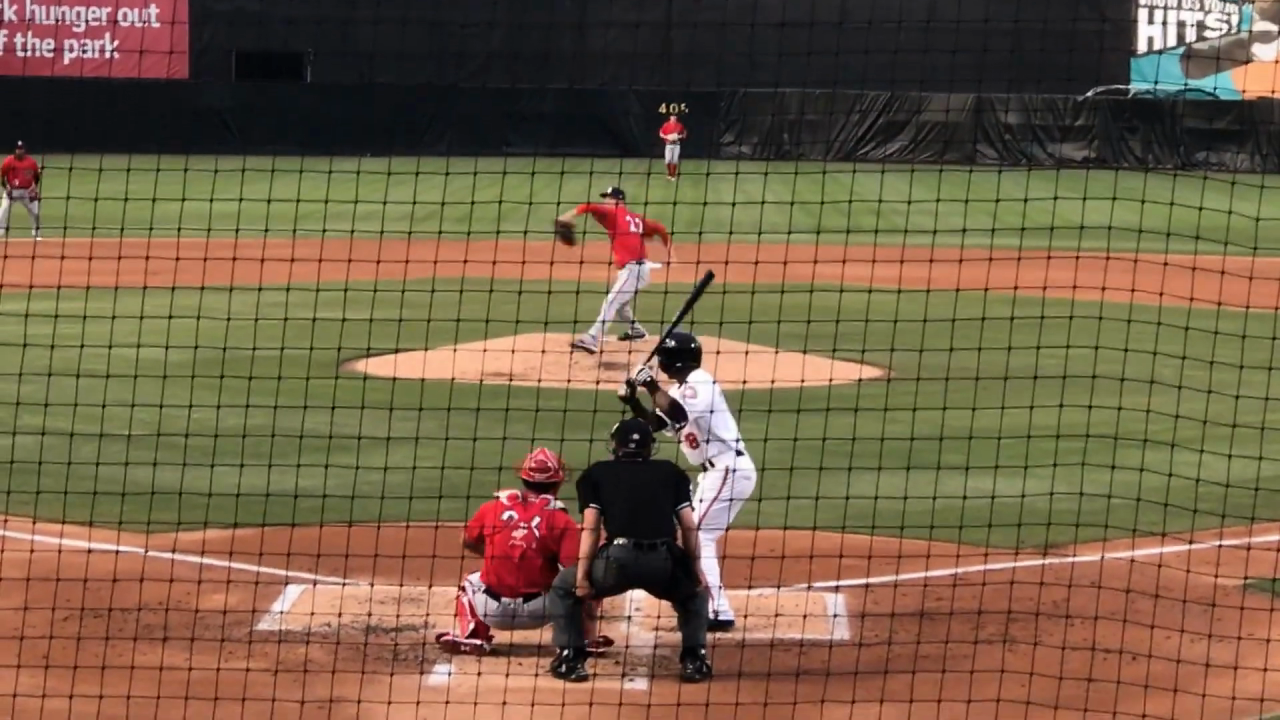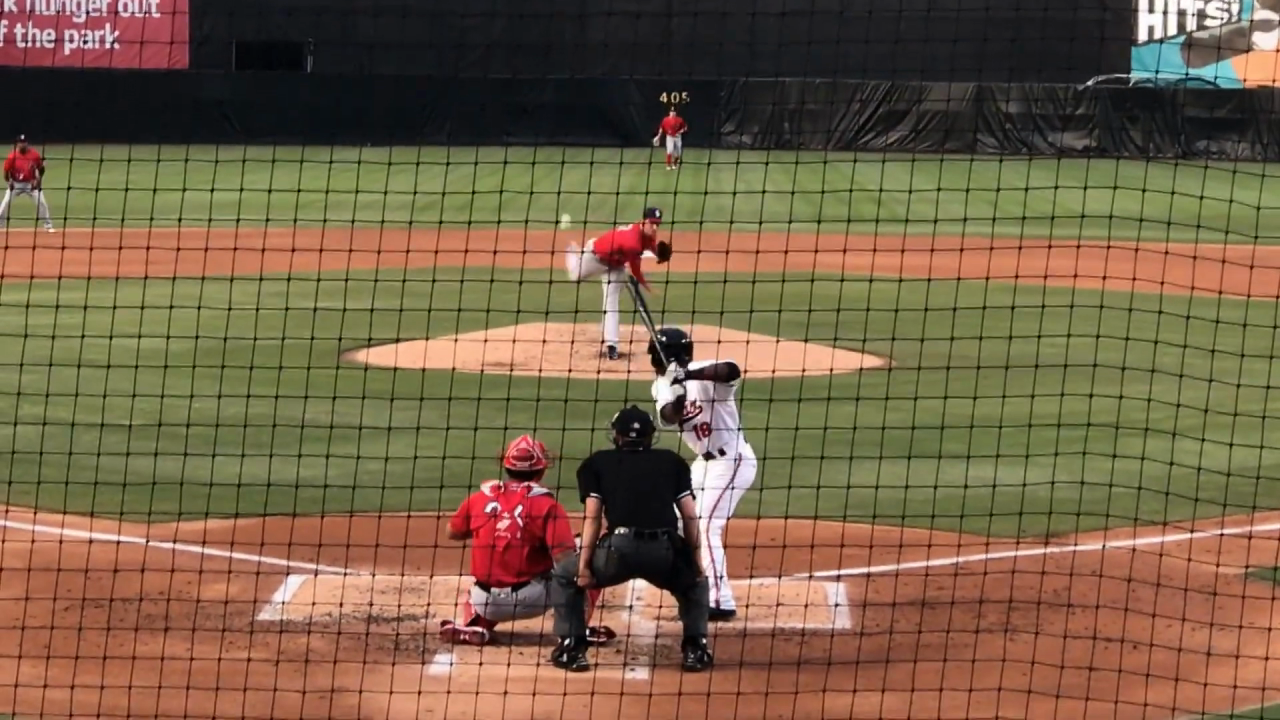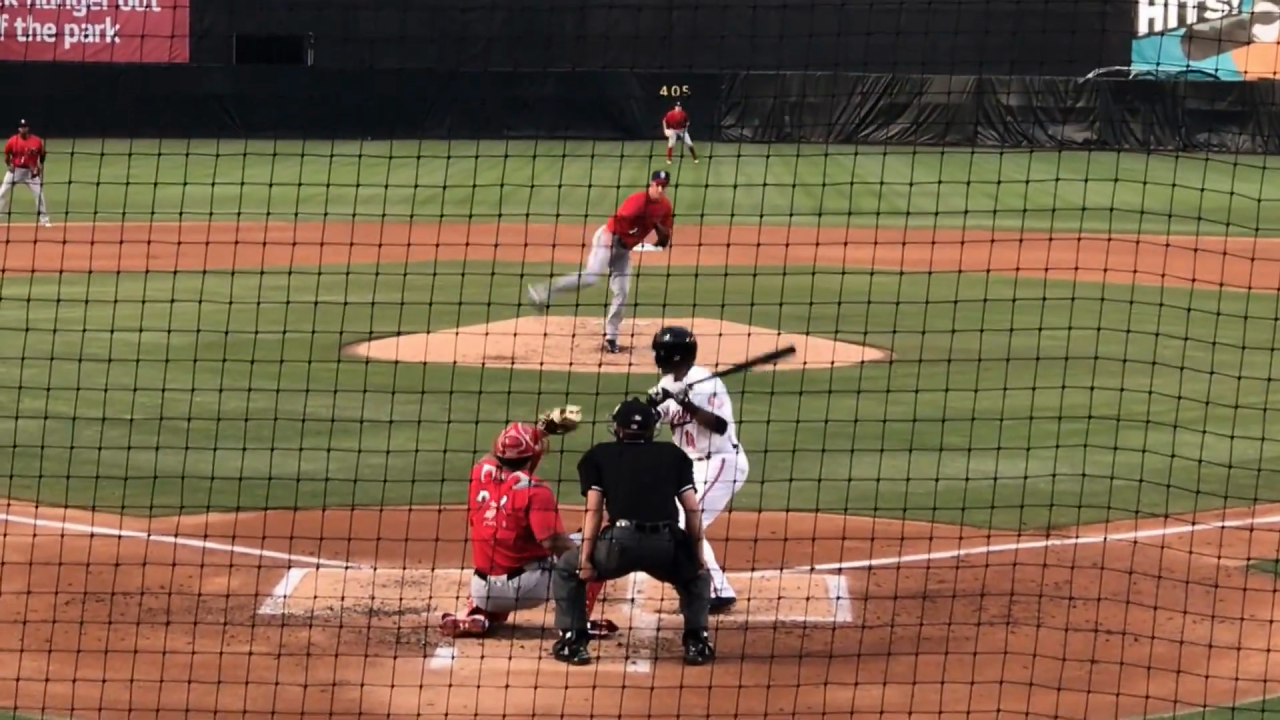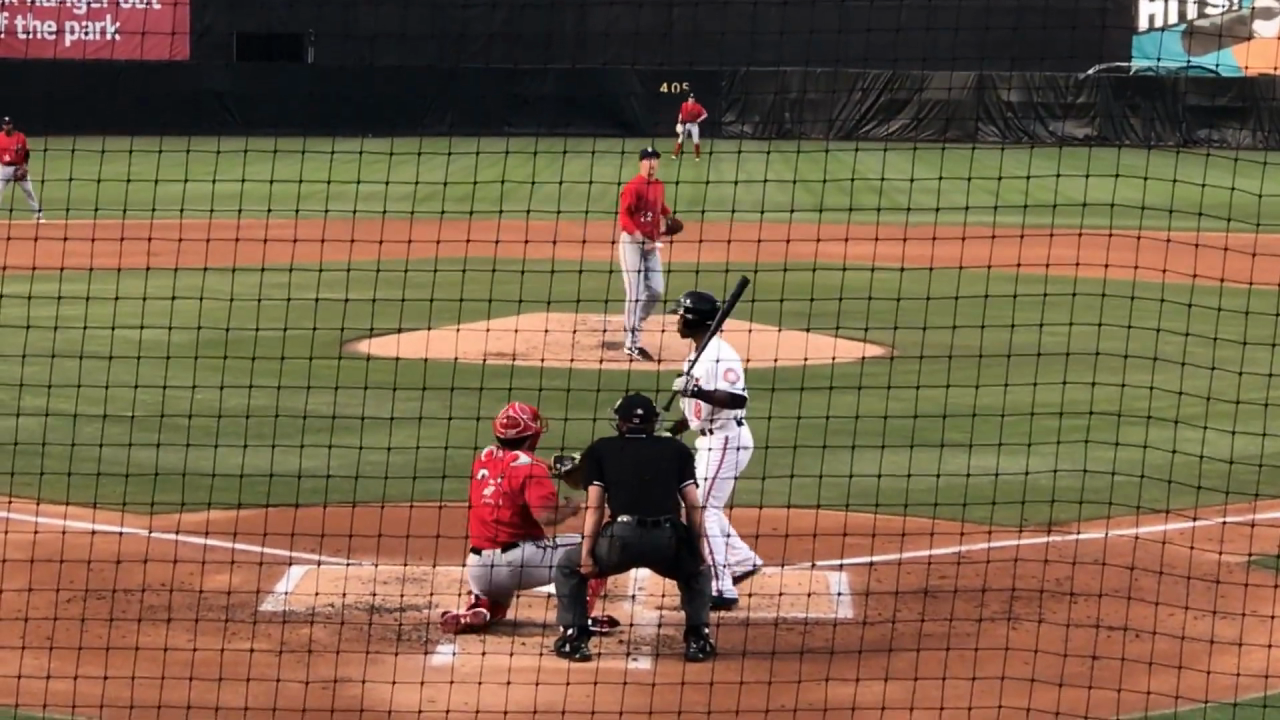
dt=0.4s
person 1, frame 1
left shoulder: (700, 382)
right shoulder: (679, 389)
left elbow: (677, 414)
right elbow: (655, 424)
left wrist: (651, 386)
right wrist: (632, 400)
left hip: (730, 470)
right hip: (716, 471)
left knee: (697, 536)
right knee: (698, 533)
left ankle: (719, 613)
right ankle: (706, 598)
person 1, frame 2
left shoulder: (704, 370)
right shoulder: (663, 384)
left elbow: (732, 372)
right elbow: (668, 417)
left wrist: (687, 375)
right wrist: (677, 395)
left hip: (733, 460)
right hip: (705, 461)
left knee: (705, 526)
left ankle: (721, 602)
person 1, frame 3
left shoulder: (706, 383)
right shoulder: (668, 385)
left elbow: (720, 426)
left wrist: (686, 403)
right wrist: (654, 400)
left hip: (724, 464)
right hip: (702, 465)
left ankle: (719, 592)
person 1, frame 4
left shoulder: (721, 354)
right shoulder: (697, 356)
left elbow: (738, 399)
left wrist: (697, 391)
right wrist: (671, 432)
left hip: (726, 442)
right hip: (711, 442)
left knee: (704, 513)
right knee: (706, 510)
left ankle: (722, 591)
right ankle: (743, 559)
person 2, frame 1
left shoulder: (597, 473)
right shoulder: (671, 472)
left elbow: (591, 528)
right elbow: (689, 527)
left wrist: (582, 577)
right wrist: (694, 573)
left hip: (619, 559)
right hip: (663, 563)
left knee: (564, 586)
right knee: (694, 592)
left ankle: (571, 658)
right ankle: (695, 659)
person 2, frame 2
left shoulder: (597, 462)
right shoulder: (672, 461)
left elbow: (592, 517)
right elbow: (690, 516)
left wrist: (584, 566)
right wrist: (694, 562)
left hip: (620, 549)
right hip: (664, 552)
left knee: (565, 575)
right knee: (695, 582)
left ankle: (572, 648)
right ankle: (696, 649)
person 2, frame 3
left shoulder: (599, 455)
right shoulder: (673, 454)
left elbow: (594, 510)
right elbow: (692, 510)
left wrist: (585, 559)
right wrist: (696, 556)
left hip: (621, 542)
right hip: (666, 545)
left knee: (567, 568)
right knee: (696, 575)
left ankle: (573, 641)
right ankle: (697, 642)
person 2, frame 4
left shoulder: (601, 449)
right shoulder: (676, 448)
left elbow: (595, 505)
right elbow: (693, 504)
left wrist: (587, 554)
right wrist: (696, 551)
left hip: (623, 537)
right hip: (667, 540)
left knee: (569, 565)
right knee: (697, 571)
left ankle: (574, 637)
right ankle: (698, 638)
person 3, frame 1
left shoulder: (495, 506)
right shoulder: (561, 521)
left elbow: (468, 542)
right wrist: (590, 615)
left hip: (492, 610)
right hip: (538, 611)
left knee: (470, 582)
left ankle: (472, 637)
person 3, frame 2
left shoulder: (480, 497)
right shoulder: (546, 505)
left elbow: (452, 532)
right elbow: (565, 559)
left hip: (486, 603)
right hip: (530, 600)
left ankle: (474, 626)
person 3, frame 3
left shoulder: (480, 474)
right shoulder: (534, 490)
left elbow: (497, 456)
right elbow: (552, 542)
left wrist: (542, 429)
left hip: (483, 590)
right hip: (526, 586)
left ankle: (475, 617)
person 3, frame 4
left shoulder: (484, 457)
right shoulder: (531, 468)
right elbow: (547, 517)
left wrist: (548, 466)
right wrist: (572, 507)
left hip: (478, 567)
right hip: (518, 561)
left knee: (493, 605)
left ankle: (476, 611)
person 4, frame 1
left shoulder: (613, 213)
right shoulder: (637, 219)
left elbow: (594, 208)
right elbow: (661, 230)
left wrist: (572, 214)
right wrist: (669, 248)
left hip: (633, 270)
right hip: (634, 268)
left knee: (612, 303)
right knee: (622, 299)
left ankle: (591, 340)
right ankle: (636, 331)
person 4, frame 2
left shoulder: (648, 236)
right shoulder: (633, 241)
right elbow: (634, 269)
left wrist: (658, 248)
right wrist: (644, 284)
left hip: (616, 265)
right hip: (595, 255)
left knee: (611, 305)
right knee: (576, 276)
left ankle: (611, 344)
right ankle: (574, 252)
person 4, frame 3
left shoulder: (666, 206)
right shoulder: (637, 201)
left elbow: (666, 227)
right elbow: (617, 219)
left wrist: (664, 236)
right wrist: (607, 236)
left hip: (624, 248)
right hip: (610, 237)
left knee: (620, 295)
right knee: (590, 277)
left ankle: (611, 337)
right ankle: (544, 294)
person 4, frame 4
left shoulder: (659, 186)
right shoulder: (633, 186)
right elbow: (624, 216)
left wrist: (670, 218)
right wrist: (640, 239)
left hip: (650, 244)
right hip: (632, 243)
left knee: (656, 292)
right knee: (637, 293)
left ankle: (633, 324)
right ankle: (632, 344)
